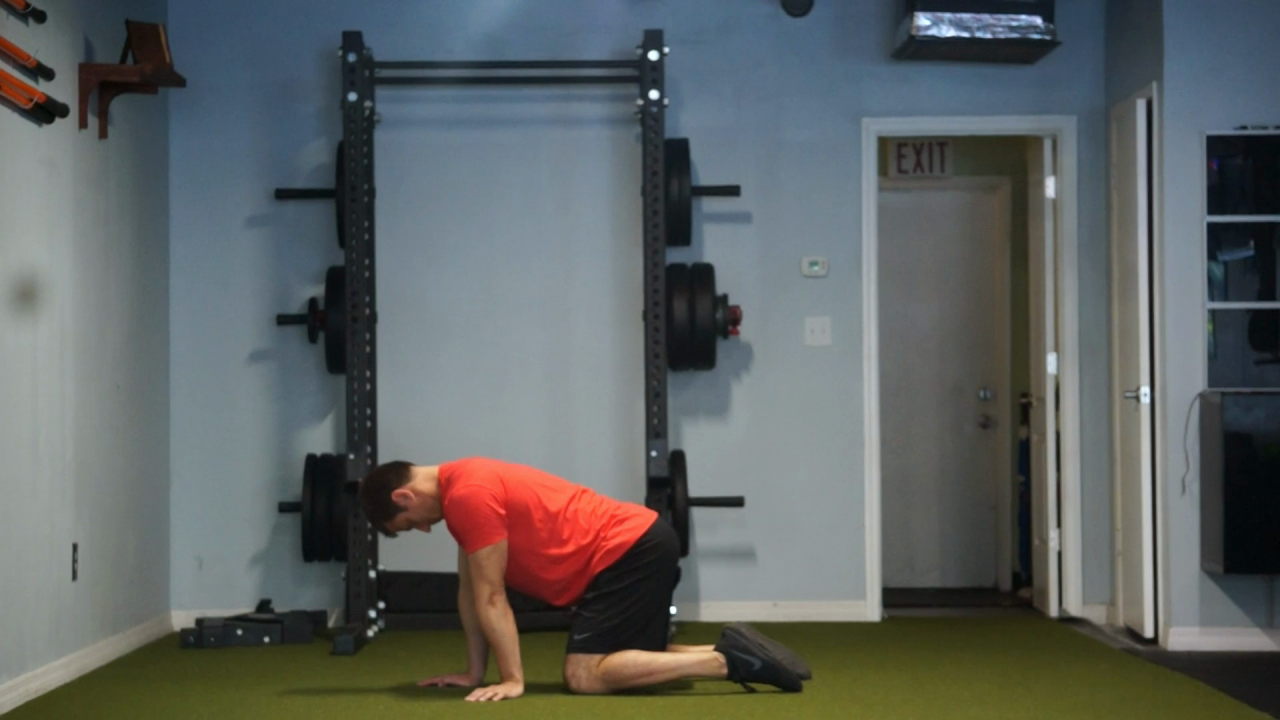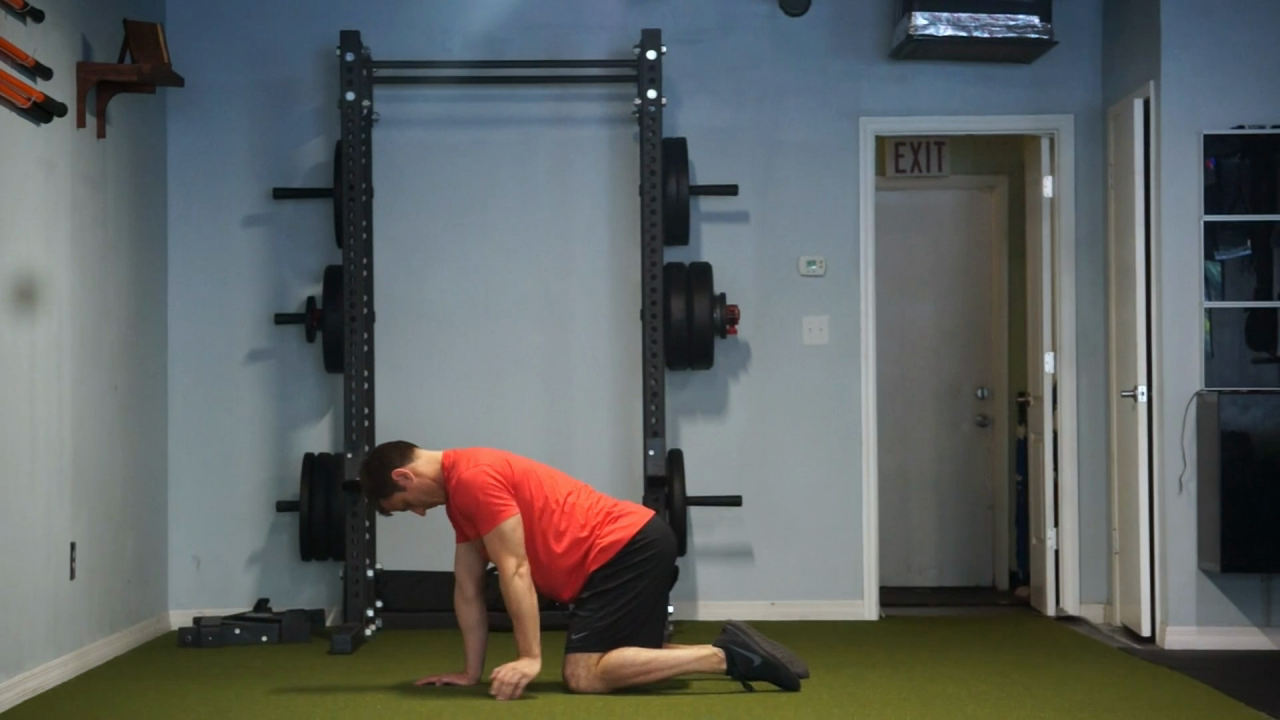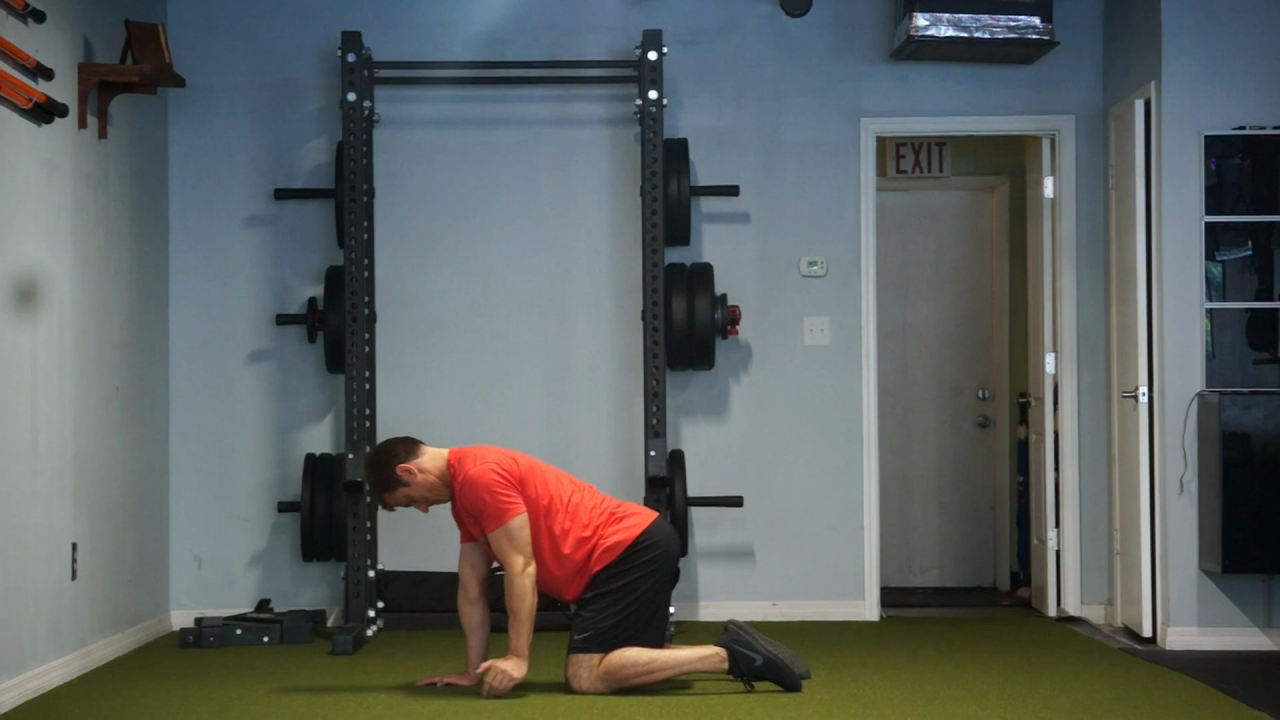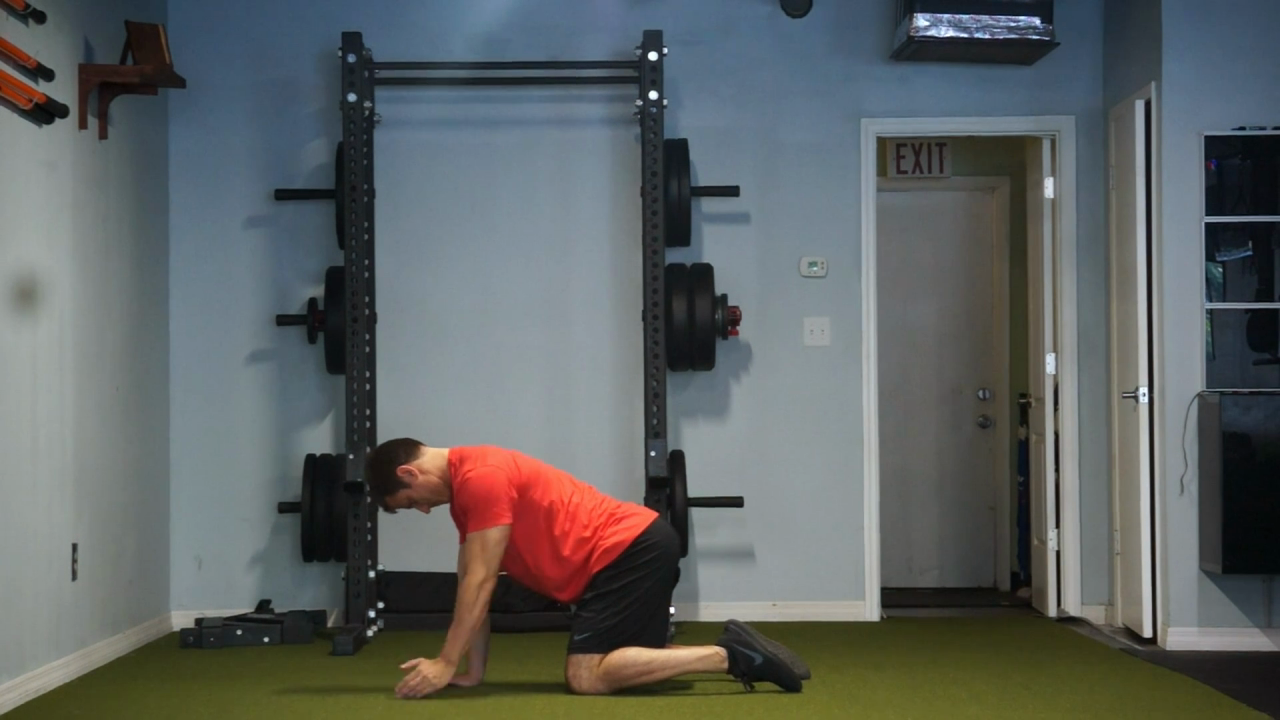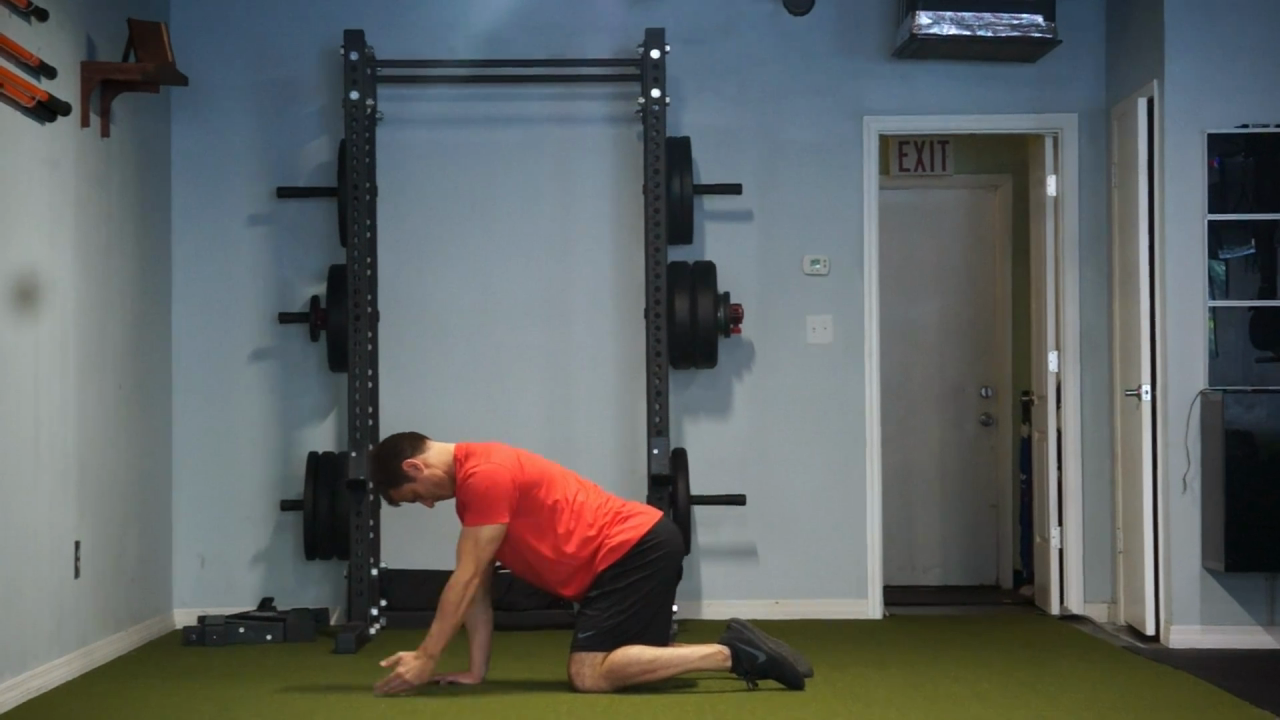
dt=0.4s
person 1, frame 1
left shoulder: (467, 497)
right shoulder: (463, 488)
left elbow: (491, 598)
right elbow: (470, 591)
left wrist: (512, 679)
right wrist: (474, 672)
left hip: (631, 549)
right hip: (642, 542)
left knee: (584, 674)
right knee: (626, 659)
left ankle: (727, 659)
right ankle: (729, 651)
person 1, frame 2
left shoulder: (473, 479)
right shoulder: (459, 492)
left elbow: (514, 571)
right elbow: (468, 588)
left wrist: (529, 657)
right wrist: (471, 670)
left hip: (627, 547)
right hip: (638, 542)
left knee: (583, 673)
right knee: (621, 658)
left ankle: (726, 656)
right ankle: (730, 649)
person 1, frame 3
left shoulder: (479, 476)
right shoulder: (463, 492)
left elbow: (521, 569)
right elbow: (472, 588)
left wrist: (517, 657)
right wrist: (475, 667)
left hip: (631, 547)
right hip: (642, 543)
left knee: (586, 675)
right knee: (621, 659)
left ankle: (729, 656)
right ankle: (734, 650)
person 1, frame 4
left shoulder: (479, 479)
right shoulder: (463, 488)
left elbow: (481, 583)
right elbow: (470, 582)
left wrist: (446, 664)
right wrist: (472, 671)
left hip: (632, 548)
right hip: (641, 544)
left knee: (586, 675)
right knee: (616, 660)
left ankle: (729, 655)
right ankle: (734, 650)
person 1, frame 5
left shoulder: (483, 475)
right shoulder: (471, 483)
left elbow: (466, 579)
right elbow: (477, 586)
left wrist: (425, 657)
right wrist: (475, 670)
left hip: (635, 547)
right hip: (646, 544)
left knee: (589, 674)
right knee: (620, 659)
left ankle: (731, 653)
right ankle: (734, 649)
